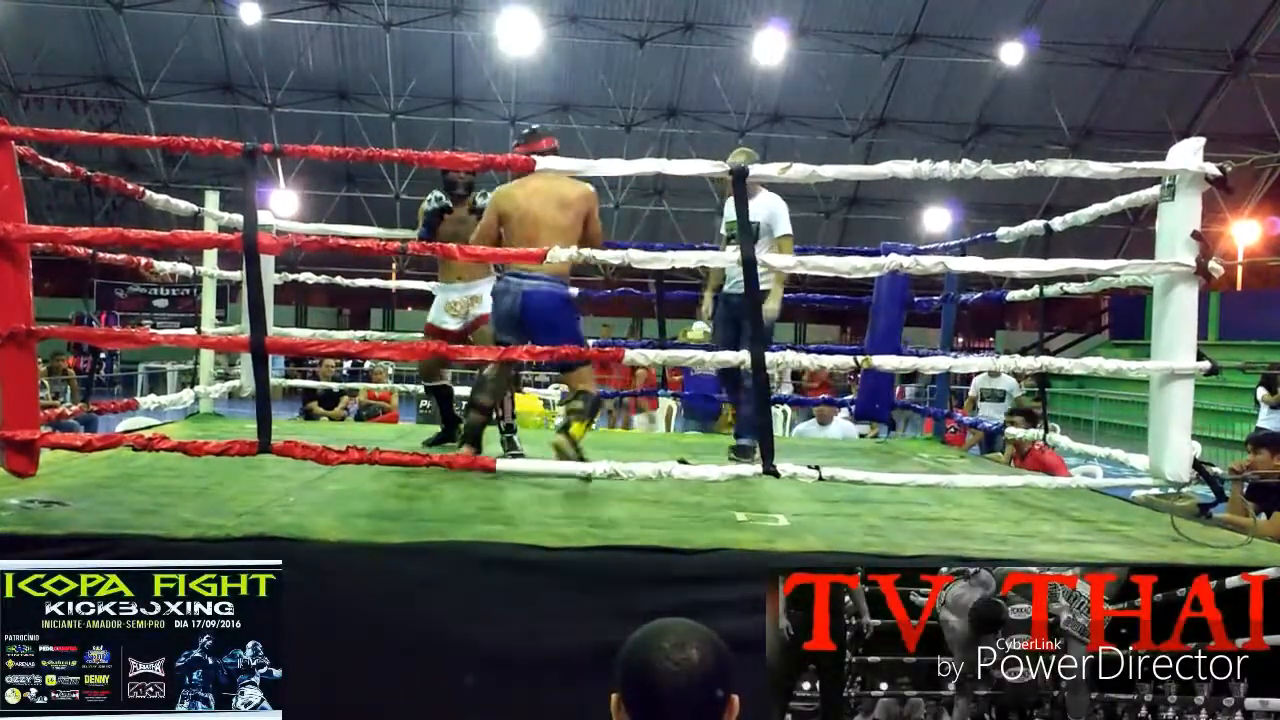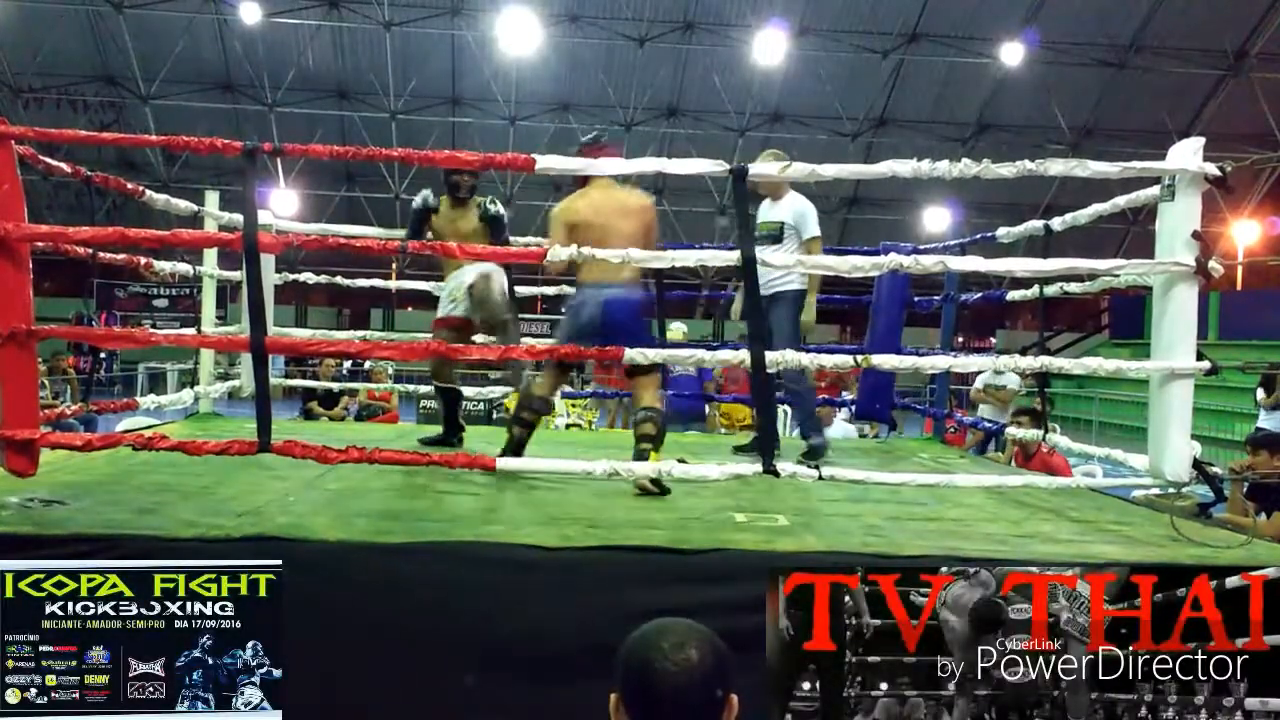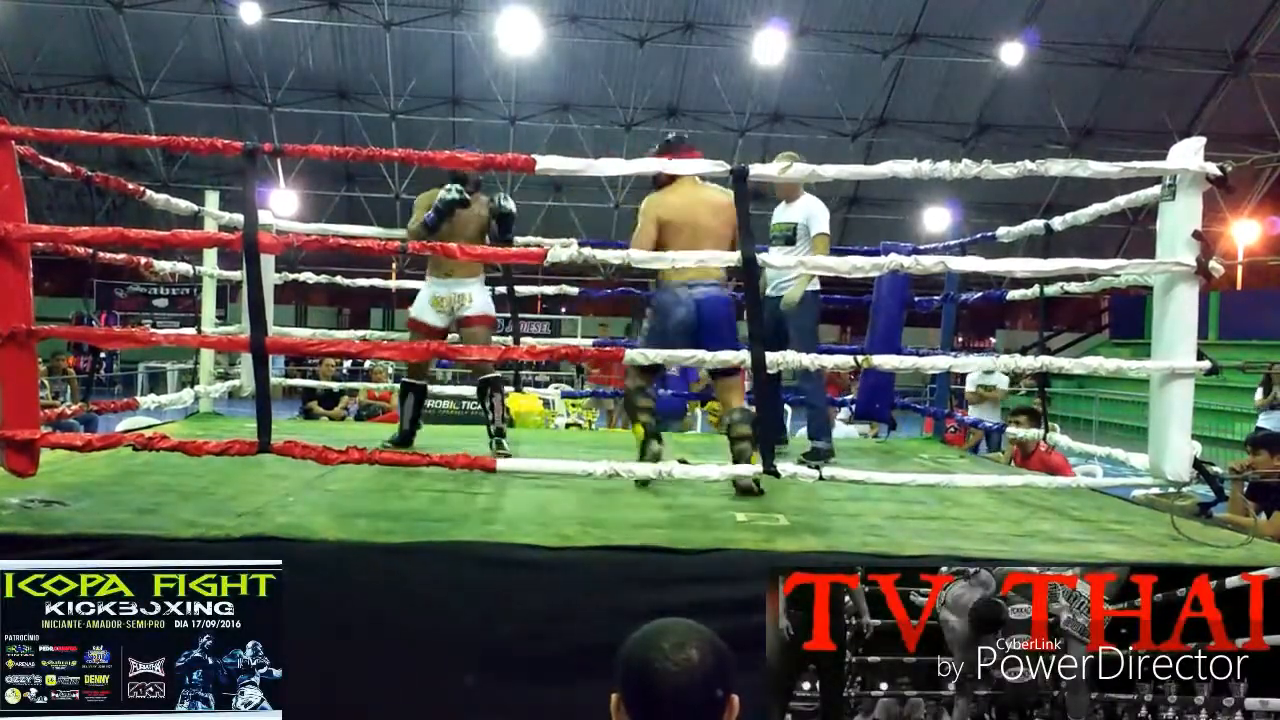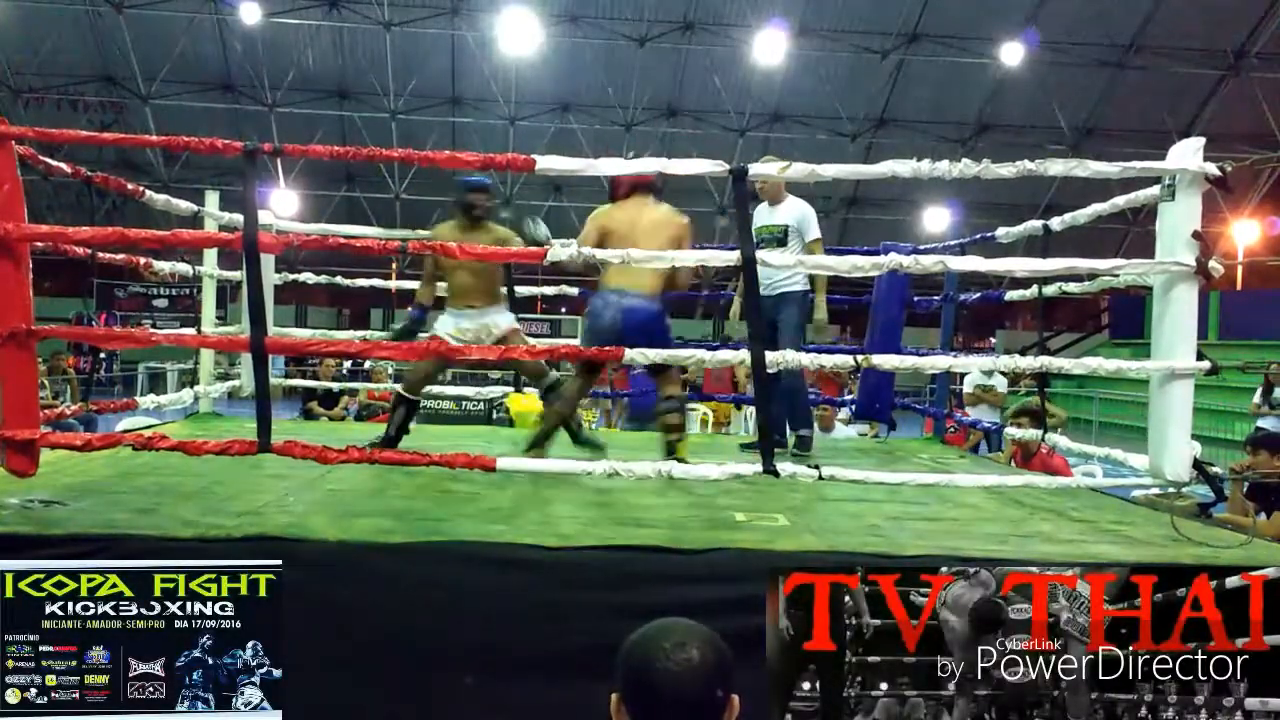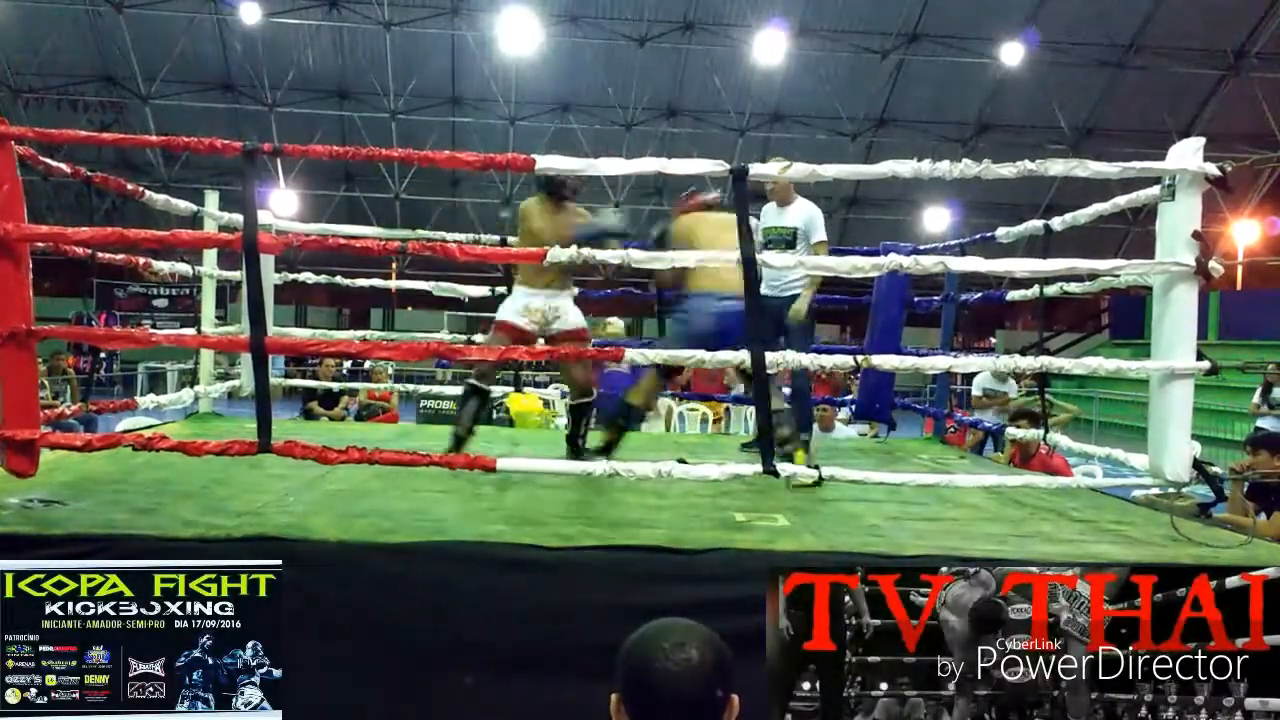
dt=0.5s
person 1, frame 1
left shoulder: (504, 195)
right shoulder: (583, 193)
left elbow: (477, 248)
right elbow: (594, 245)
left hip: (509, 289)
right hip: (550, 294)
left knee: (501, 365)
right knee: (583, 381)
left ankle: (469, 443)
right ankle: (569, 437)
person 1, frame 2
left shoulder: (567, 209)
right shoulder: (644, 203)
left elbow: (554, 267)
right elbow: (651, 252)
left hip: (588, 301)
right hip: (630, 301)
left knee: (549, 377)
right knee: (648, 390)
left ankle: (512, 451)
person 1, frame 3
left shoulder: (656, 203)
right shoulder: (729, 200)
left elbow: (639, 256)
left hip: (674, 299)
right hip: (717, 300)
left knee: (637, 375)
right knee: (732, 393)
left ankle: (650, 442)
right ankle: (745, 470)
person 1, frame 4
left shoulder: (604, 214)
right shoulder: (680, 223)
right elbow: (683, 281)
left hip: (606, 307)
right hip: (648, 313)
left knee: (584, 378)
right knee: (669, 382)
left ankle: (537, 445)
right ankle: (674, 456)
person 1, frame 5
left shoulder: (685, 224)
left elbow: (669, 277)
left hip: (703, 310)
right hip: (741, 313)
left knee: (656, 376)
right knee: (766, 388)
left ankle: (606, 447)
right ankle: (796, 460)
person 2, frame 1
left shoulder: (773, 205)
right shoulder: (730, 203)
left elbow: (786, 255)
left wrist: (775, 296)
right wrist: (709, 293)
left hip: (759, 296)
right hip: (730, 295)
left knee: (752, 371)
right knee: (726, 365)
left ankle: (747, 439)
right ankle: (746, 433)
person 2, frame 2
left shoulder: (800, 205)
right shoulder: (763, 207)
left elbow: (815, 256)
left wrist: (810, 302)
right wrist: (740, 295)
left hip: (789, 296)
right hip: (763, 297)
left knee: (789, 368)
left ankle: (815, 438)
person 2, frame 3
left shoulder: (813, 207)
right shoulder: (778, 210)
left elbow: (821, 252)
left wrist: (800, 285)
left hip: (802, 298)
right hip: (773, 298)
left knee: (807, 369)
left ankle: (821, 442)
right ankle: (775, 432)
person 2, frame 4
left shoulder: (800, 209)
right shoulder: (758, 213)
left elbow: (817, 257)
left wrist: (820, 301)
right wrist: (738, 297)
left hip: (793, 295)
right hip: (763, 298)
left knee: (790, 364)
right knee: (766, 369)
left ankle: (803, 431)
right ankle: (775, 434)
person 2, frame 5
left shoulder: (809, 211)
right shoulder: (766, 212)
left elbow: (821, 259)
left wrist: (806, 297)
left hip: (796, 298)
right hip: (767, 298)
left knee: (799, 369)
left ankle: (802, 435)
person 3, frame 1
left shoulder: (484, 205)
right shoulder: (431, 207)
right wrist: (431, 221)
left hip: (482, 292)
right hip: (447, 295)
right knee: (428, 368)
left ankle: (509, 436)
right ankle: (450, 427)
person 3, frame 2
left shoulder: (487, 207)
right shoulder: (434, 208)
left elbow: (502, 249)
right elbow: (411, 245)
left wrist: (498, 226)
right wrist: (417, 218)
left hip: (482, 273)
right hip: (453, 287)
left knee: (483, 292)
right knee: (440, 365)
right ankle: (452, 431)
person 3, frame 3
left shoulder: (486, 206)
right shoulder: (429, 199)
left elbow: (502, 250)
right elbow: (413, 239)
left wrist: (506, 221)
right wrist: (438, 212)
left hip: (471, 290)
right hip: (435, 289)
left knee: (483, 363)
right knee: (415, 365)
left ankle: (498, 436)
right ankle: (406, 431)
person 3, frame 4
left shoulder: (498, 234)
right shoulder: (440, 234)
right elbow: (428, 282)
left wrist: (540, 243)
right wrist: (415, 317)
left hip: (497, 317)
right hip: (456, 320)
left knee: (539, 371)
right knee: (416, 380)
left ankle: (575, 430)
right ankle: (391, 438)
person 3, frame 5
left shoulder: (577, 215)
right shoulder: (529, 208)
right elbow: (547, 243)
left hip: (562, 303)
right hip: (525, 300)
left knee: (582, 381)
right knee: (484, 368)
left ankle: (576, 446)
right ankle: (460, 437)
